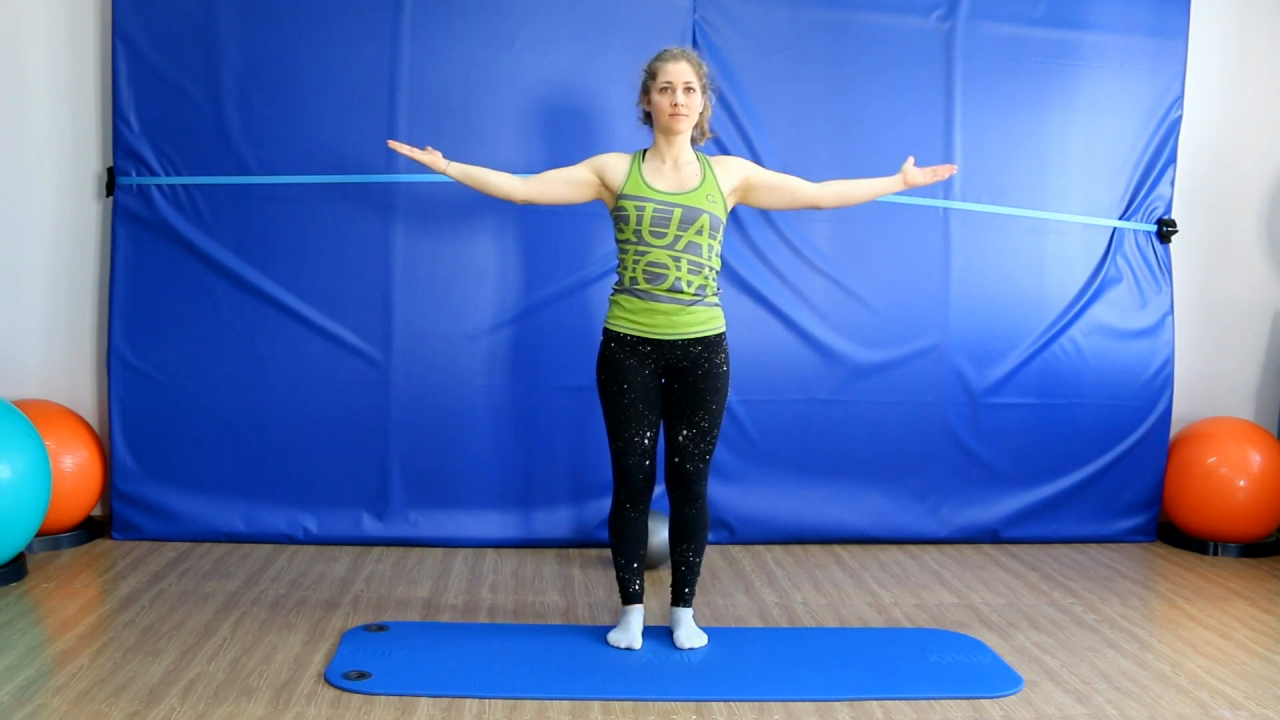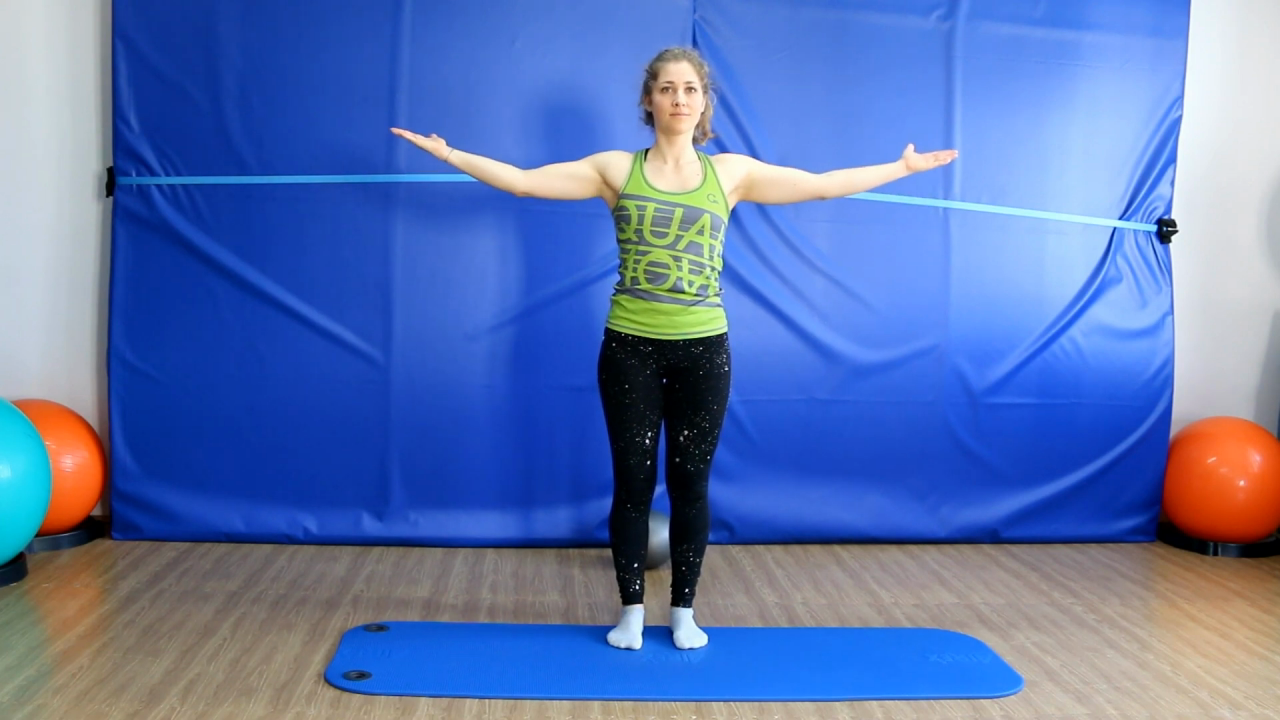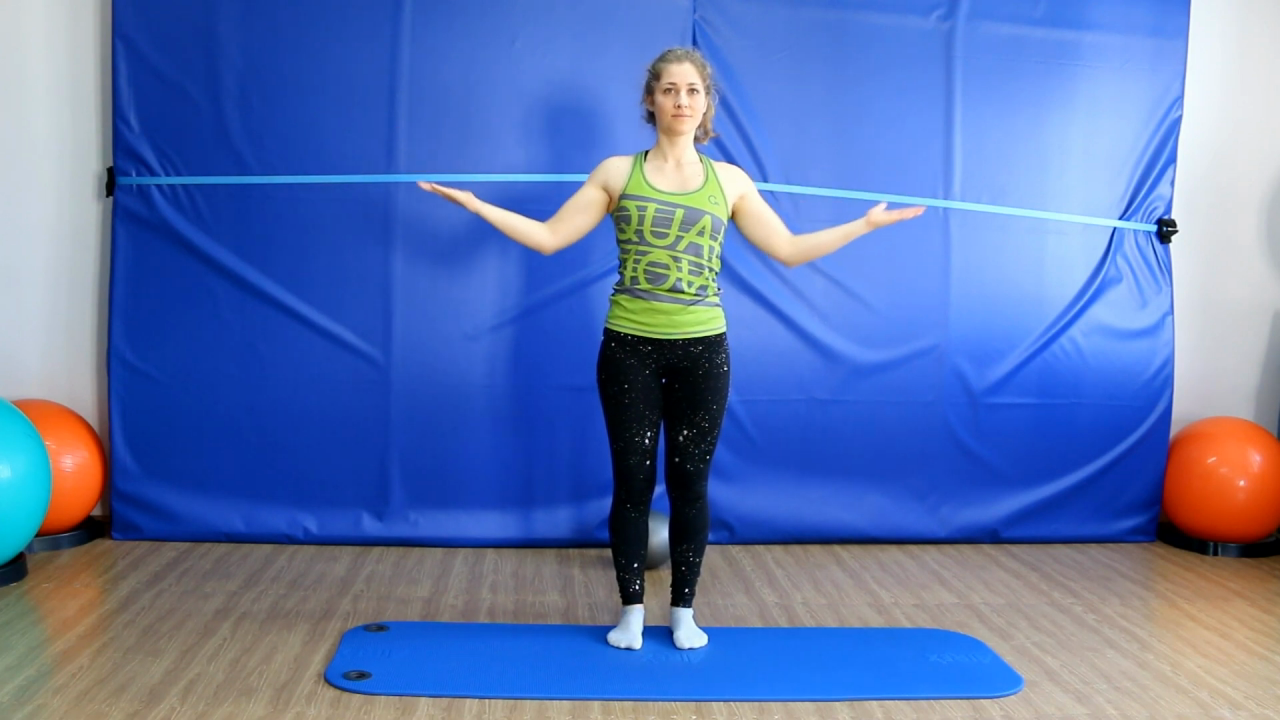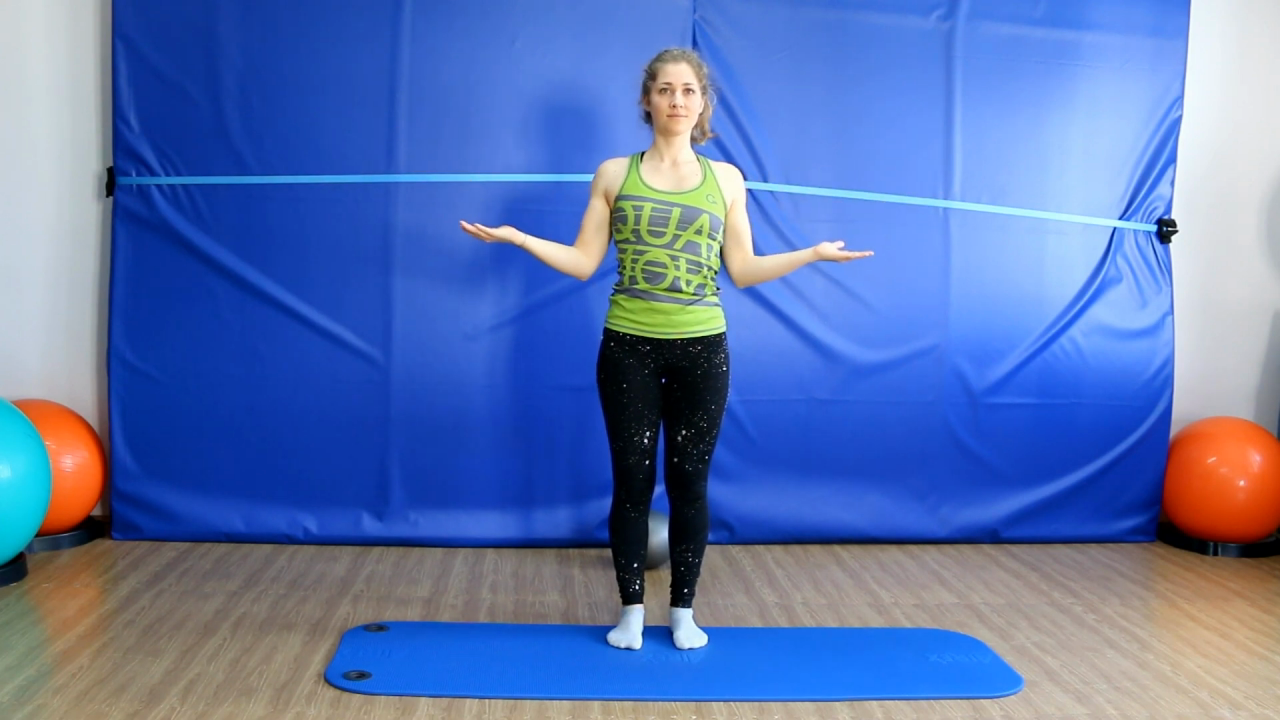
dt=0.7s
person 1, frame 1
left shoulder: (730, 173)
right shoulder: (613, 169)
left elbow: (820, 194)
right elbow: (522, 187)
left wrist: (899, 181)
right wrist: (448, 166)
left hip: (701, 348)
right hip: (628, 348)
left knee: (690, 482)
right knee: (631, 481)
left ankle: (683, 610)
right ankle: (631, 610)
person 1, frame 2
left shoulder: (733, 172)
right shoulder: (615, 168)
left elbow: (825, 185)
right elbow: (523, 181)
left wrist: (902, 167)
right wrist: (449, 154)
left hip: (703, 349)
right hip: (630, 348)
left knee: (690, 482)
right knee: (632, 481)
left ankle: (683, 610)
right ankle: (631, 609)
person 1, frame 3
left shoulder: (730, 180)
right shoulder: (616, 172)
left elbow: (788, 250)
right elbow: (549, 237)
left wrist: (865, 224)
right wrist: (475, 204)
left hip: (702, 349)
right hip: (629, 348)
left knee: (690, 482)
right knee: (632, 481)
left ankle: (684, 611)
right ankle: (631, 610)
person 1, frame 4
left shoulder: (726, 179)
right shoulder: (614, 174)
left elbow: (742, 270)
right elbow: (583, 262)
left wrist: (814, 253)
right wrist: (517, 238)
left hip: (701, 349)
right hip: (628, 347)
left knee: (689, 482)
right knee: (632, 481)
left ankle: (683, 610)
right ankle: (631, 610)
